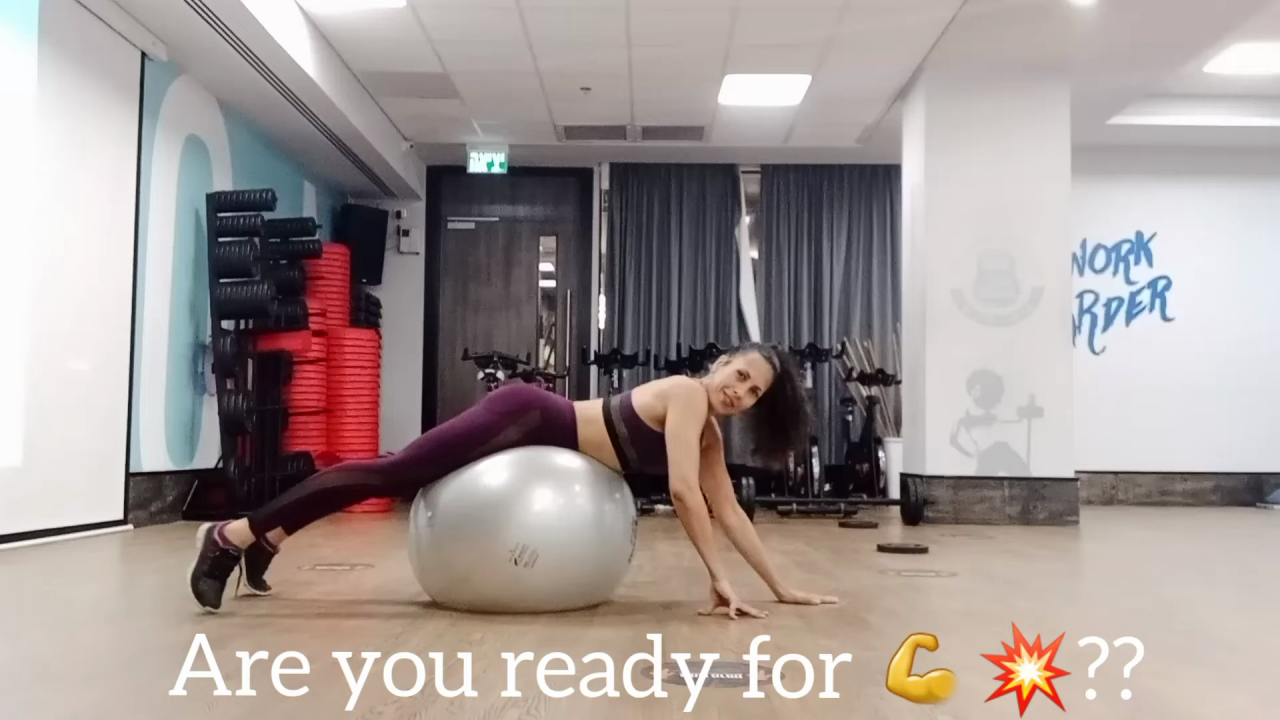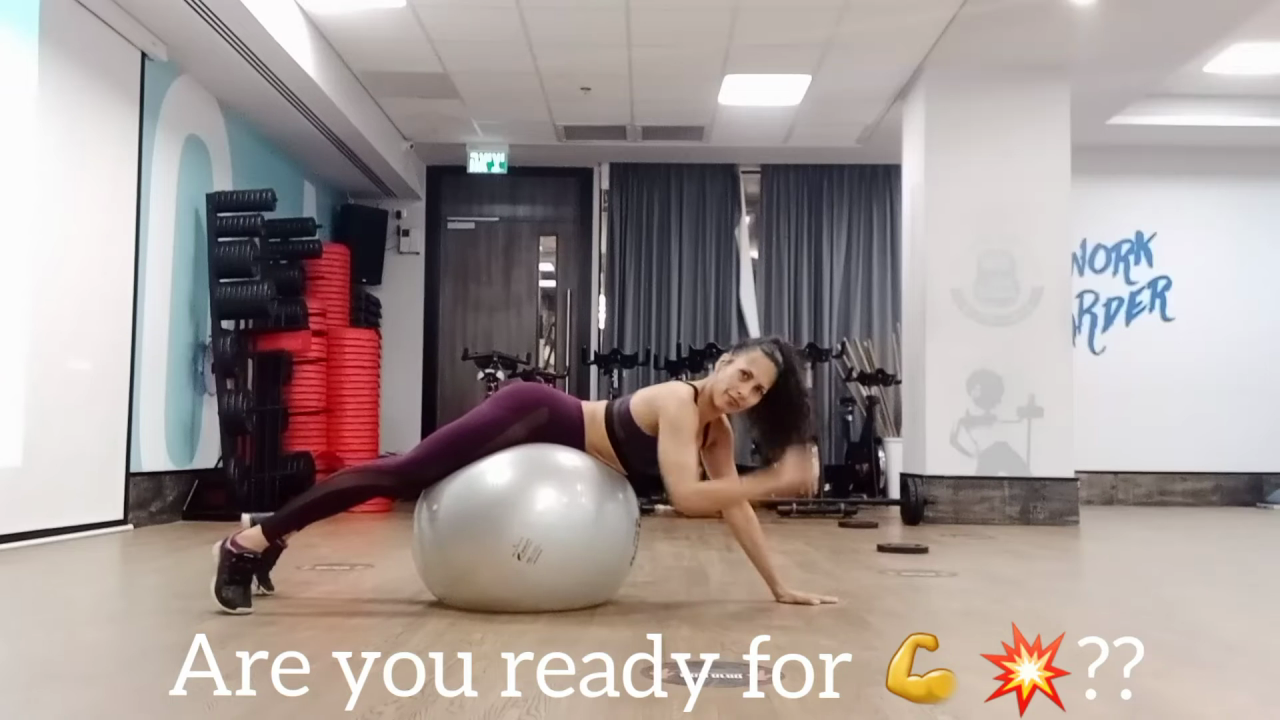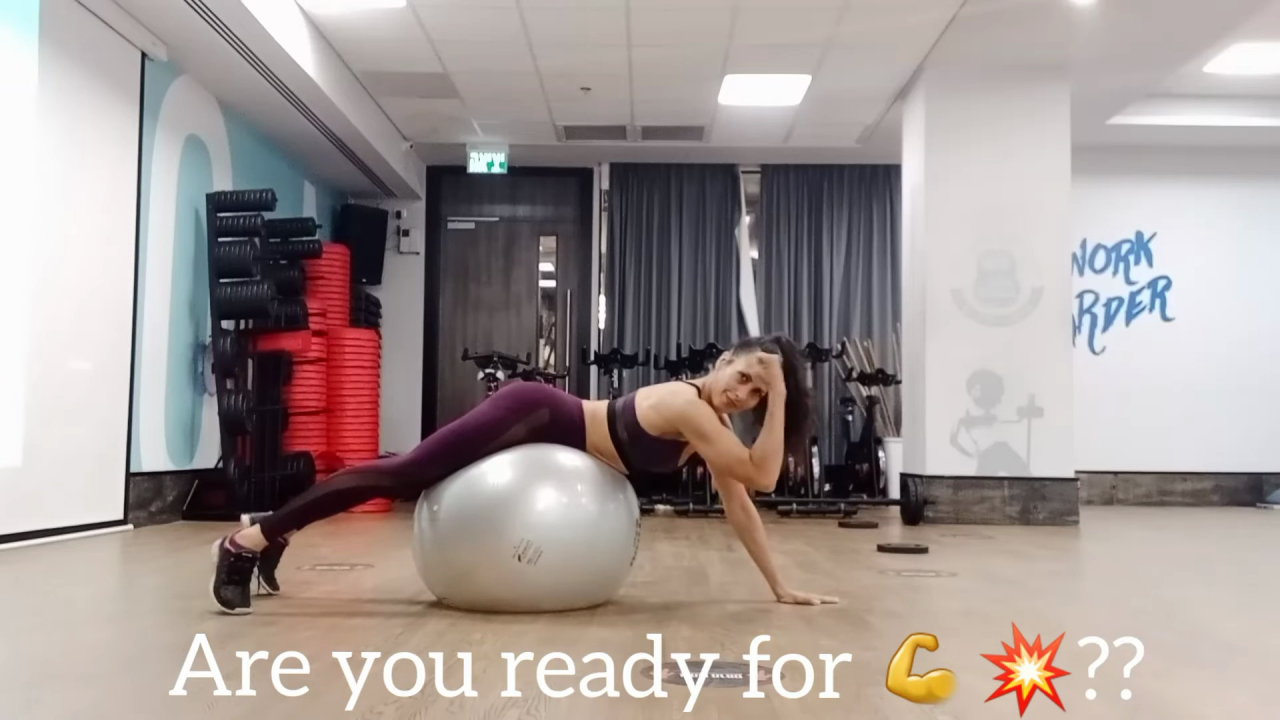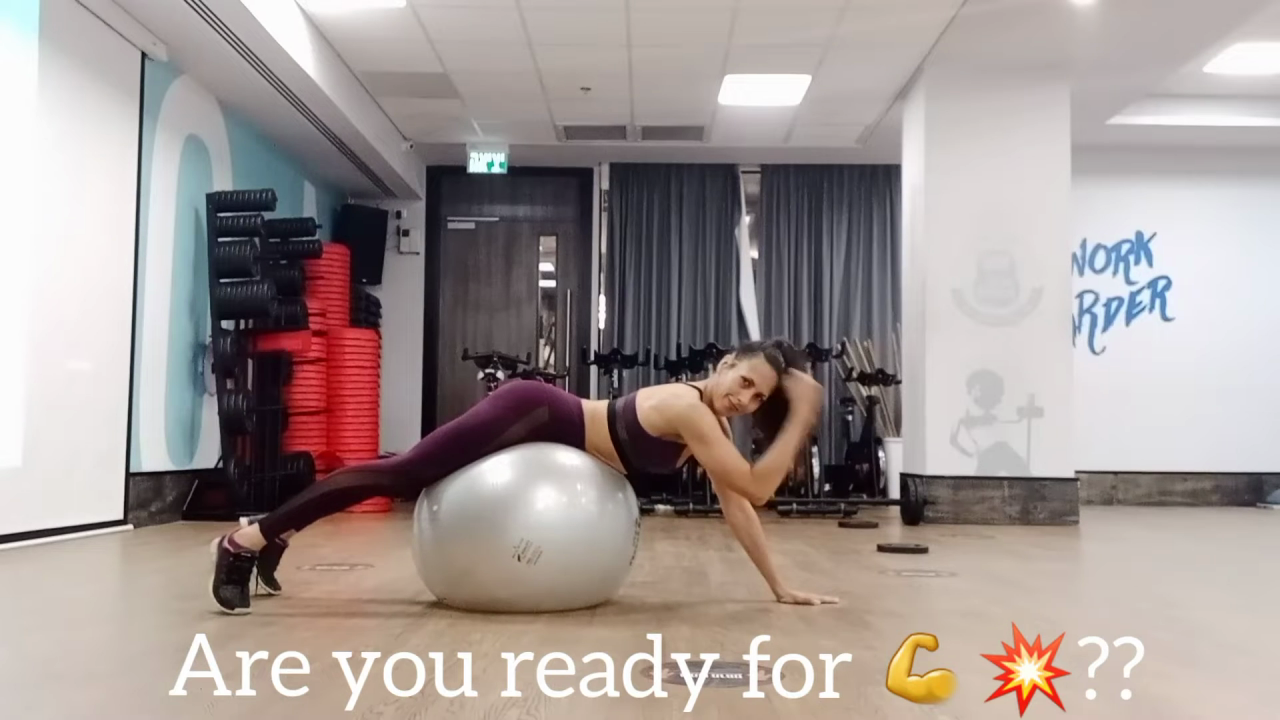
dt=0.5s
person 1, frame 1
left shoulder: (709, 432)
right shoulder: (686, 394)
left elbow: (727, 511)
right elbow: (682, 492)
left wrist: (781, 587)
right wrist: (719, 580)
left hip: (539, 442)
right hip: (525, 419)
left knee: (402, 478)
right knee: (389, 475)
left ankle: (268, 537)
right ankle: (232, 534)
person 1, frame 2
left shoulder: (717, 427)
right shoulder: (680, 404)
left elbow: (732, 502)
right elbow: (688, 497)
left wrist: (780, 586)
right wrist: (776, 482)
left hip: (546, 438)
right hip: (530, 418)
left knee: (411, 479)
right knee: (399, 475)
left ankle: (274, 533)
right ankle: (249, 539)
person 1, frame 3
left shoulder: (713, 419)
right shoulder: (689, 406)
left elbow: (738, 502)
right elbow: (761, 477)
left wrist: (781, 587)
right wrist: (781, 398)
left hip: (546, 432)
right hip: (531, 417)
left knee: (412, 477)
right knee: (399, 477)
left ankle: (273, 532)
right ankle: (249, 540)
person 1, frame 4
left shoulder: (711, 420)
right shoulder: (690, 408)
left elbow: (734, 504)
right elbow: (753, 487)
left wrist: (780, 586)
right wrist: (803, 418)
left hip: (544, 430)
right hip: (531, 417)
left knee: (409, 476)
right knee: (399, 476)
left ankle: (276, 536)
right ankle: (246, 539)
